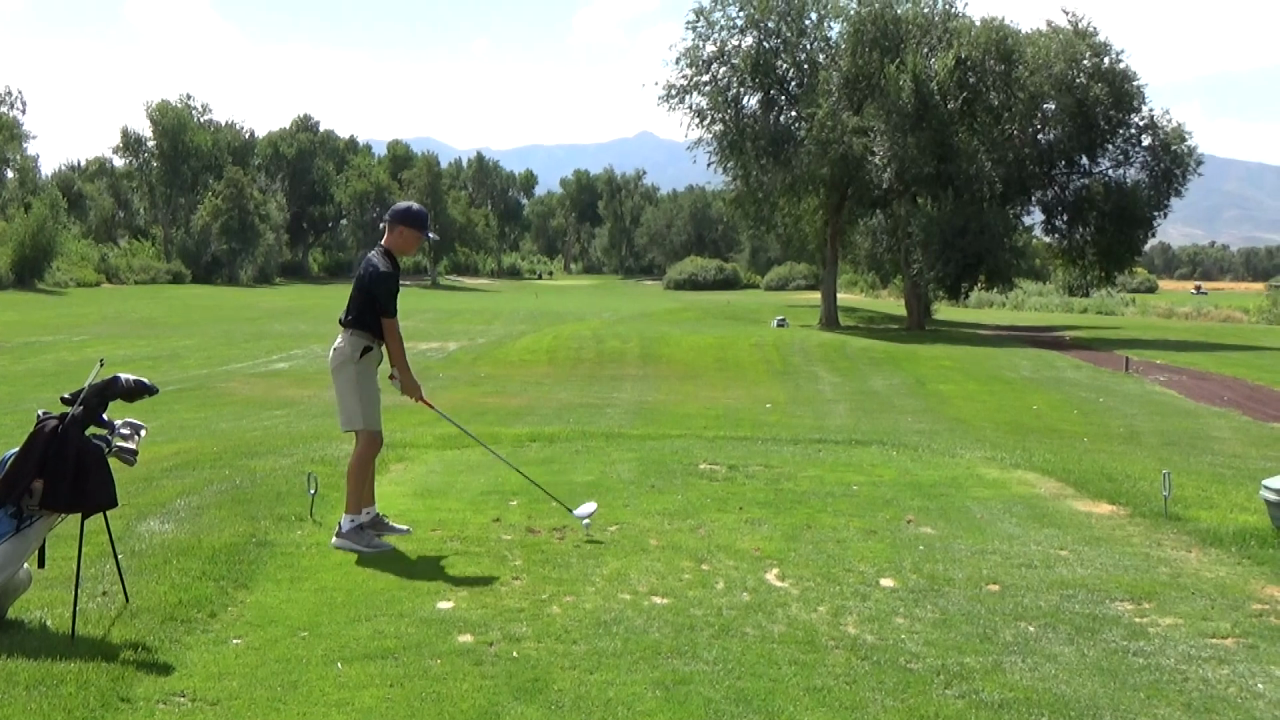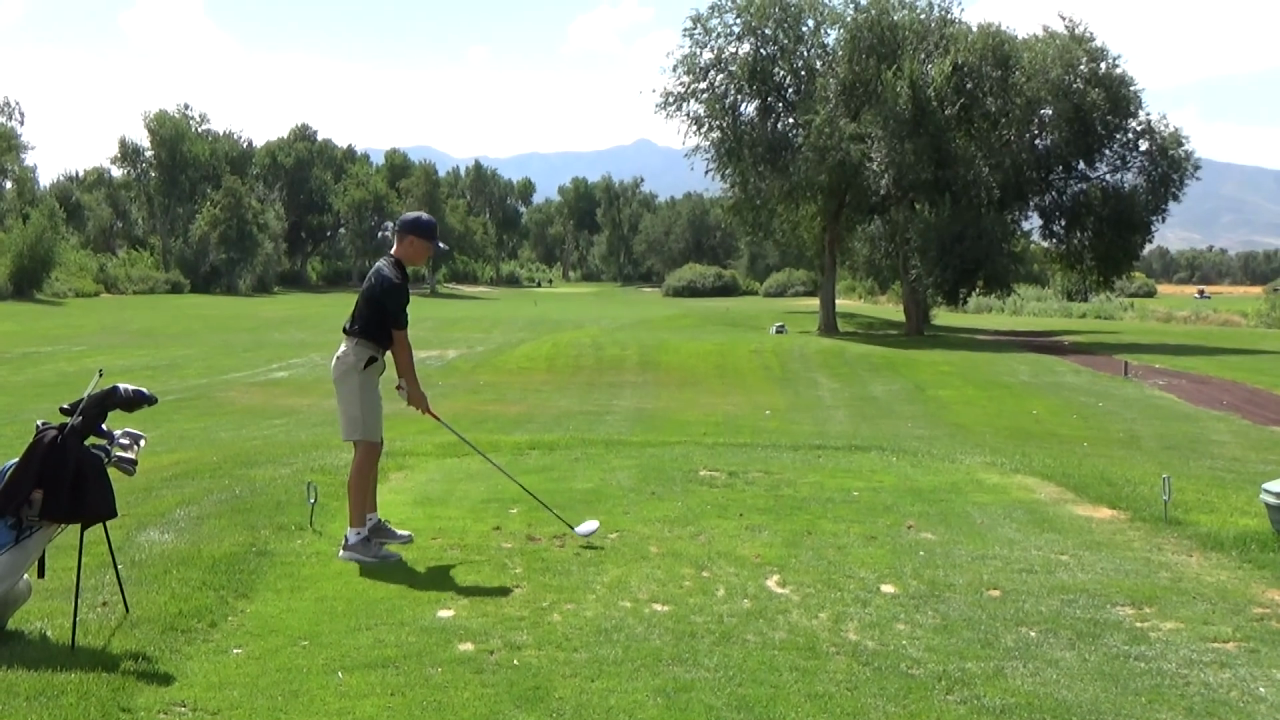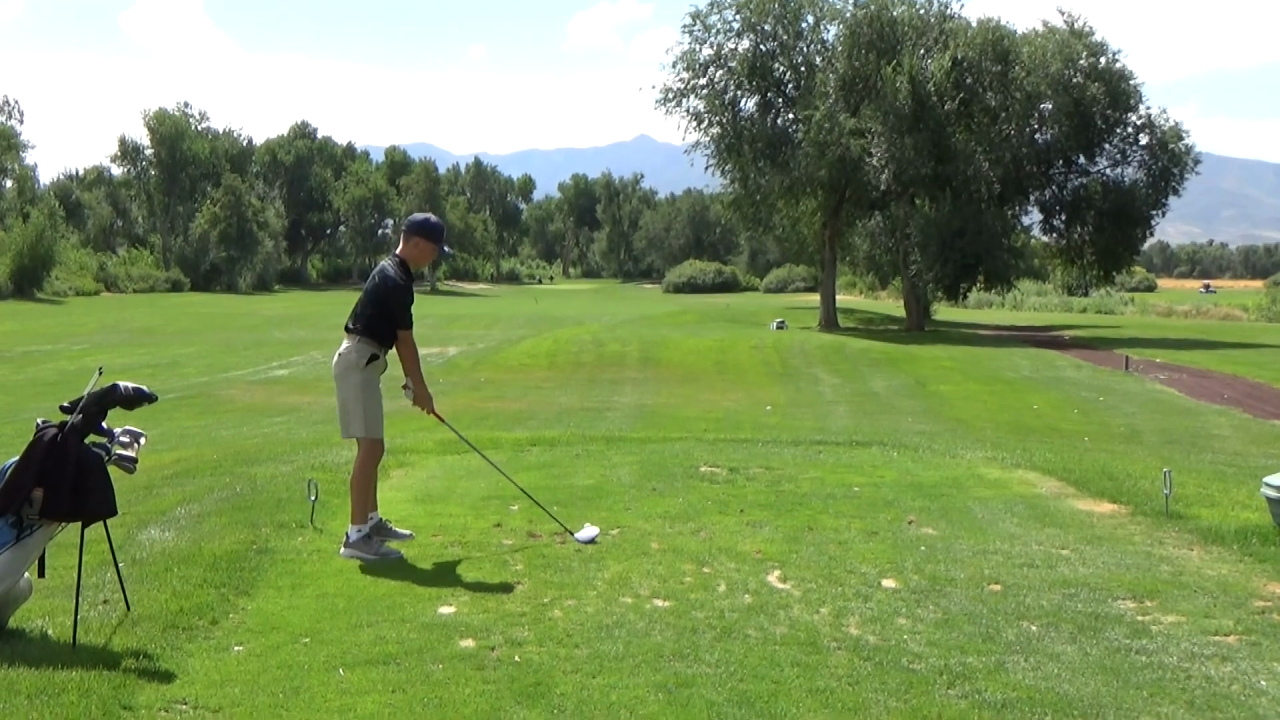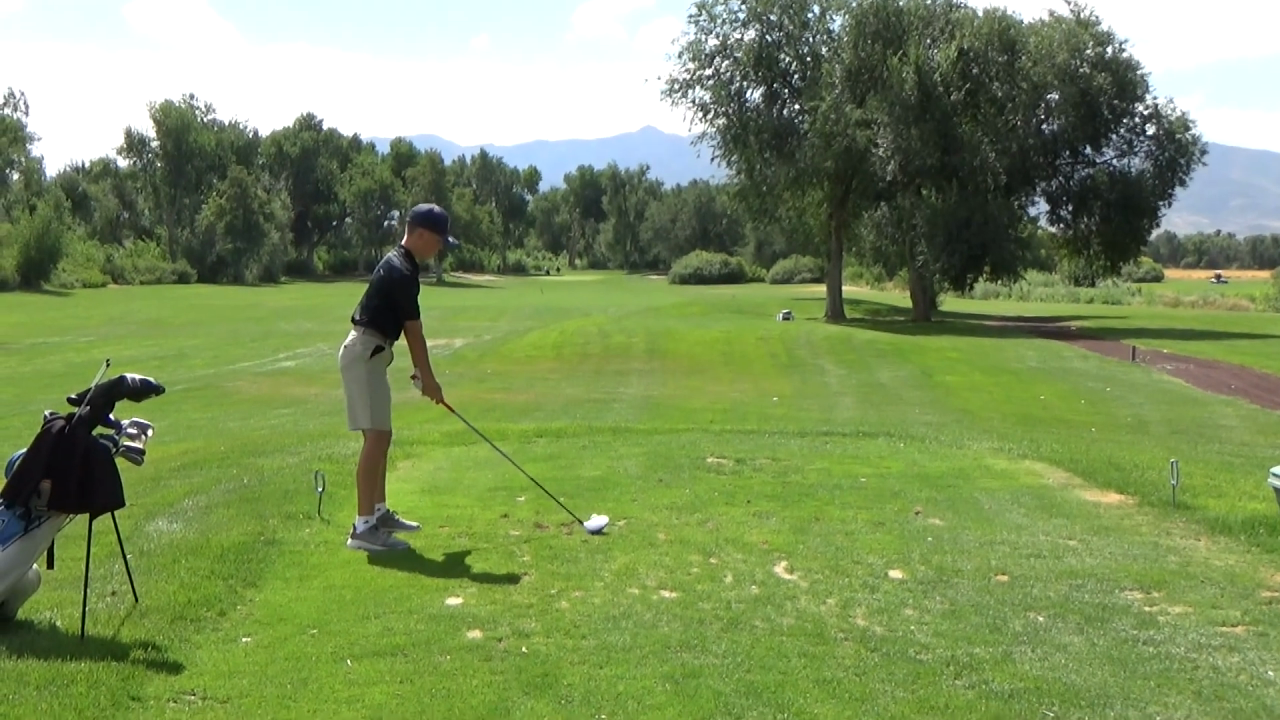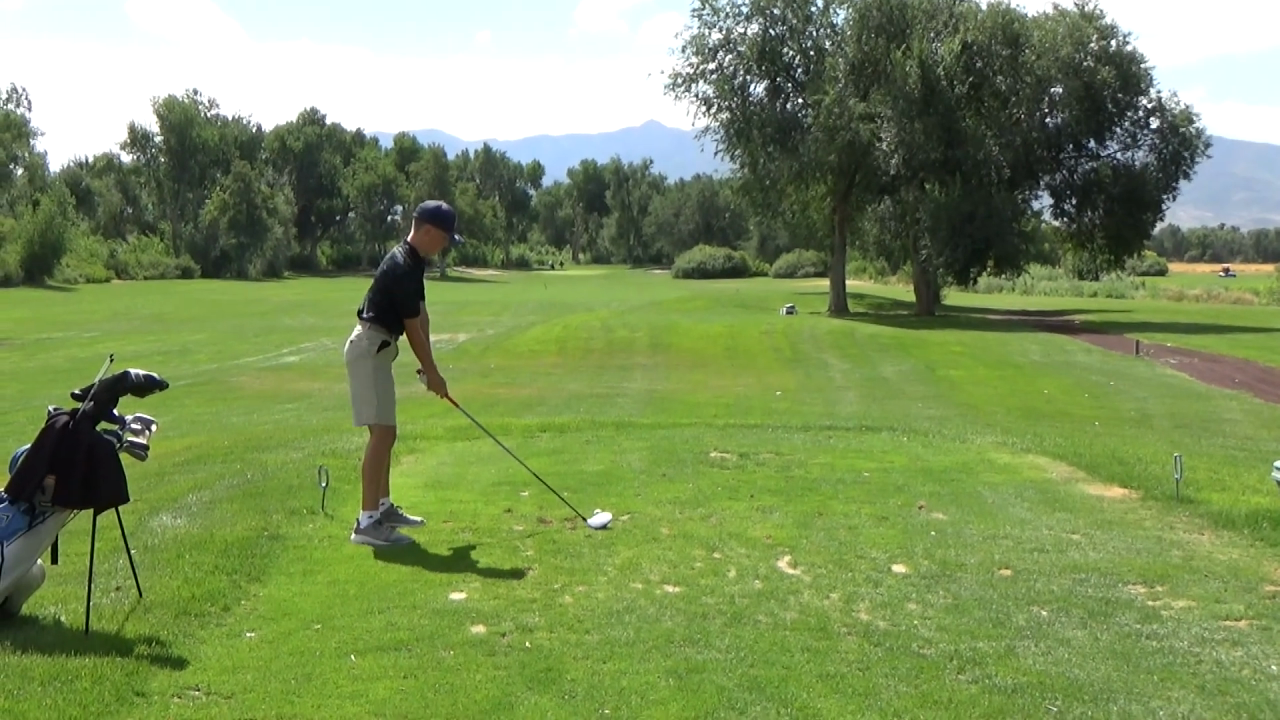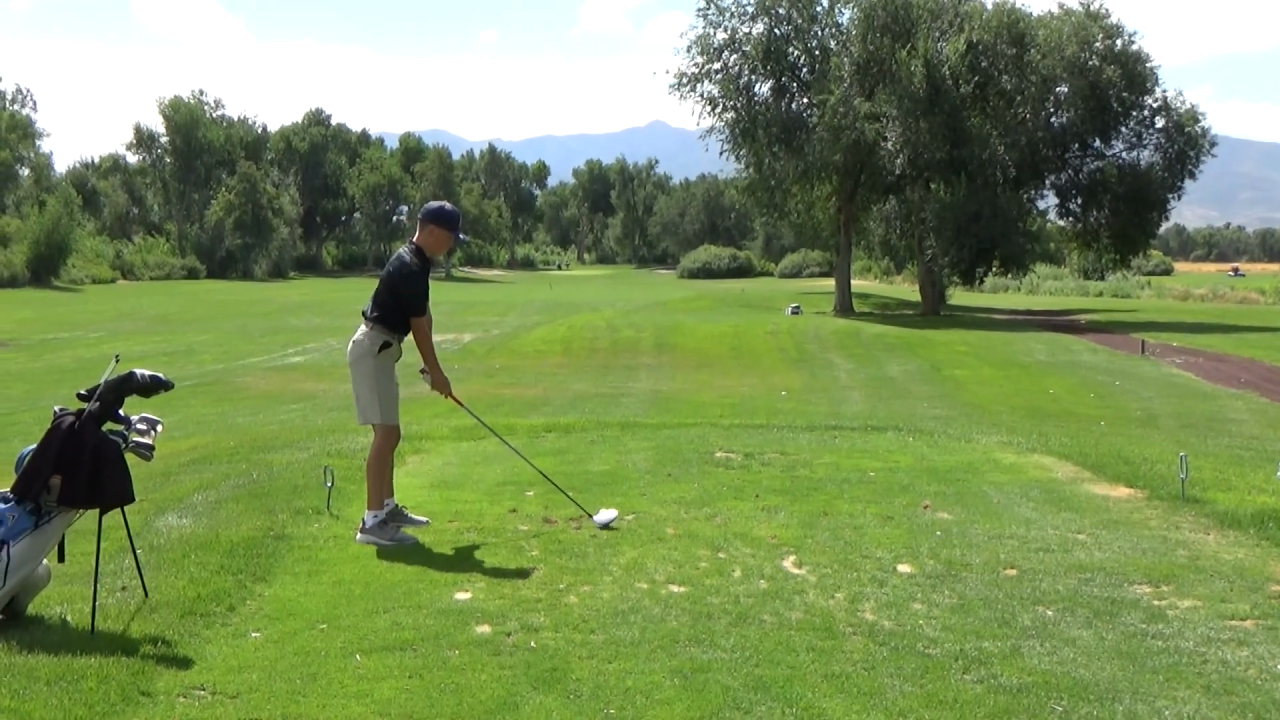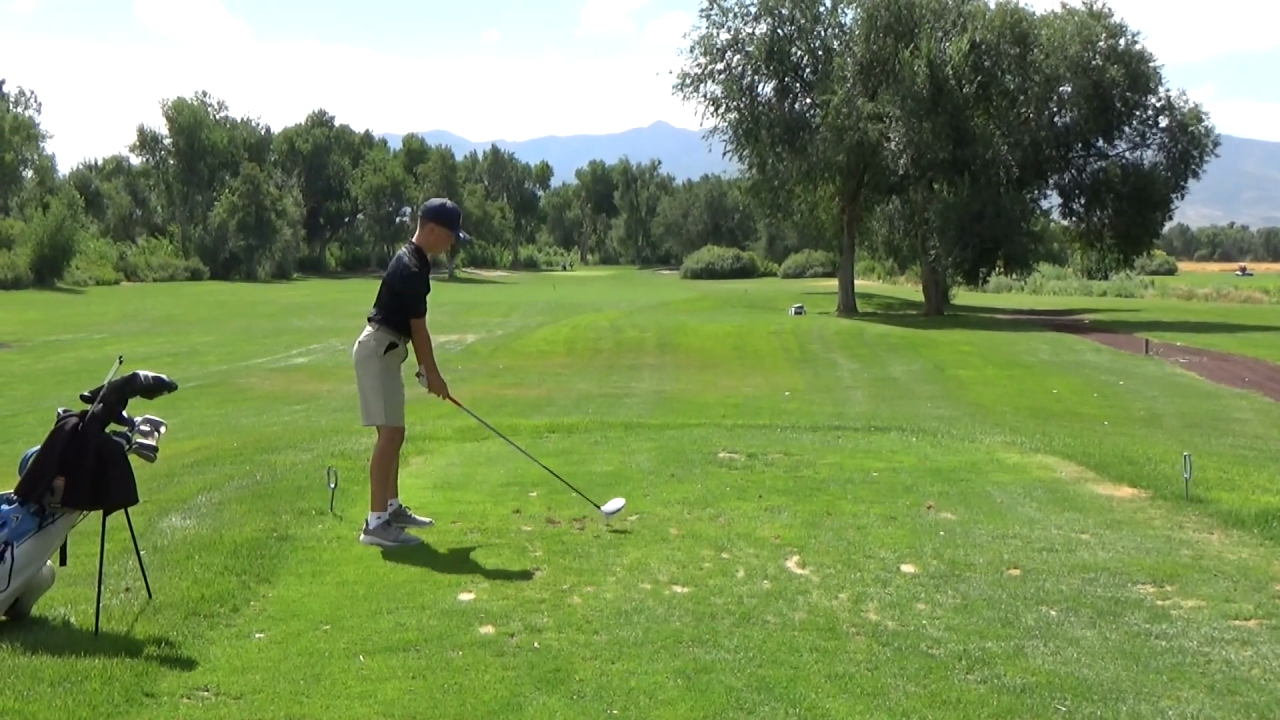
dt=0.5s
person 1, frame 1
left shoulder: (380, 263)
right shoulder: (381, 271)
left elbow: (384, 328)
right elbow: (390, 328)
left wrist: (397, 369)
right wrist: (407, 376)
left hip: (360, 355)
right hip: (355, 356)
left knee: (368, 438)
right knee: (370, 439)
left ankle: (367, 515)
right ankle: (348, 525)
person 1, frame 2
left shoulder: (387, 271)
right shoulder: (392, 282)
left elbow: (392, 338)
right elbow: (400, 340)
left wrist: (404, 380)
right wrist: (414, 388)
left hip: (362, 363)
right hip: (358, 365)
left knee: (372, 445)
right knee: (367, 449)
left ankle: (371, 522)
right ankle: (355, 538)
person 1, frame 3
left shoulder: (392, 271)
right shoulder: (397, 281)
left elbow: (398, 336)
right elbow: (406, 340)
left wrist: (411, 380)
right wrist: (420, 387)
left hip: (363, 361)
right hip: (359, 362)
left knee: (371, 446)
right knee: (371, 447)
left ankle: (371, 521)
right ankle: (356, 536)
person 1, frame 4
left shoulder: (401, 264)
right shoulder: (401, 273)
left elbow: (410, 327)
right elbow: (413, 331)
left wrist: (419, 370)
right wrist: (428, 378)
left hip: (371, 353)
right hip: (365, 354)
left knee: (380, 436)
right knee: (376, 437)
left ankle: (378, 512)
right ankle: (363, 527)
person 1, frame 5
left shoulder: (413, 261)
right shoulder: (402, 268)
left elbow: (421, 315)
right elbow: (412, 327)
left wrist: (429, 365)
right wrist: (431, 372)
left hip: (377, 348)
right hip: (370, 349)
left knee: (384, 432)
right knee: (382, 432)
left ankle: (382, 507)
right ankle: (366, 522)
person 1, frame 6
left shoulder: (418, 261)
right shoulder: (409, 268)
left elbow: (424, 318)
right elbow: (419, 327)
left wrist: (430, 366)
right wrist: (436, 371)
left hip: (381, 349)
right hip: (373, 350)
left knee: (388, 432)
right knee: (386, 433)
left ankle: (387, 507)
right ankle: (372, 522)
person 1, frame 7
left shoulder: (412, 259)
right shoulder: (411, 269)
left elbow: (412, 325)
right elbow: (418, 327)
left wrist: (425, 367)
right wrist: (433, 373)
left hip: (385, 350)
right hip: (379, 351)
left knee: (394, 432)
right knee: (389, 434)
left ankle: (391, 508)
right ankle: (376, 523)
